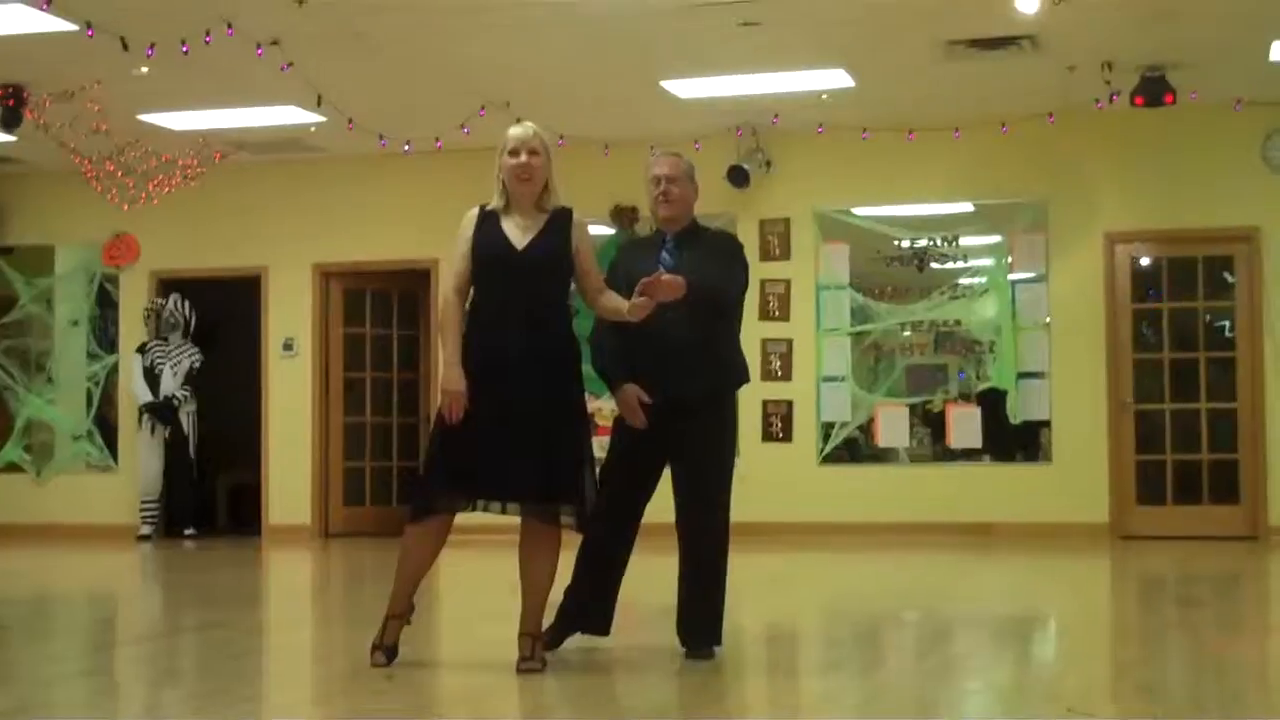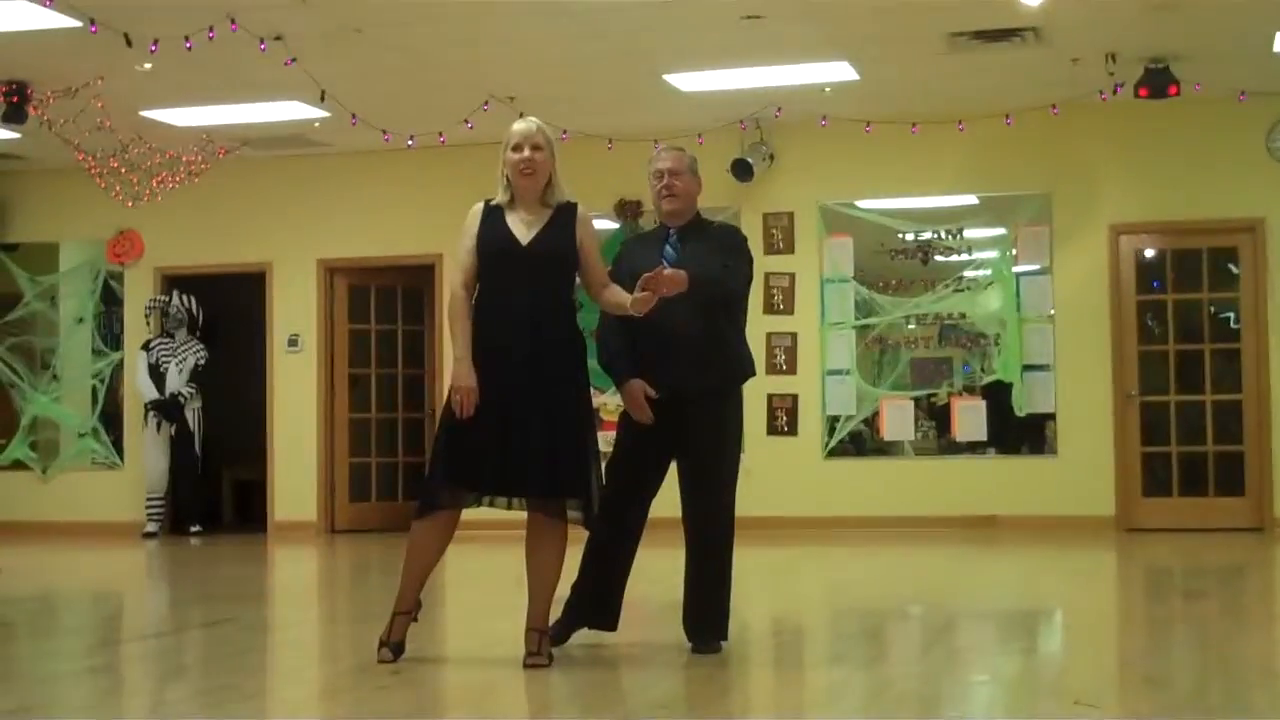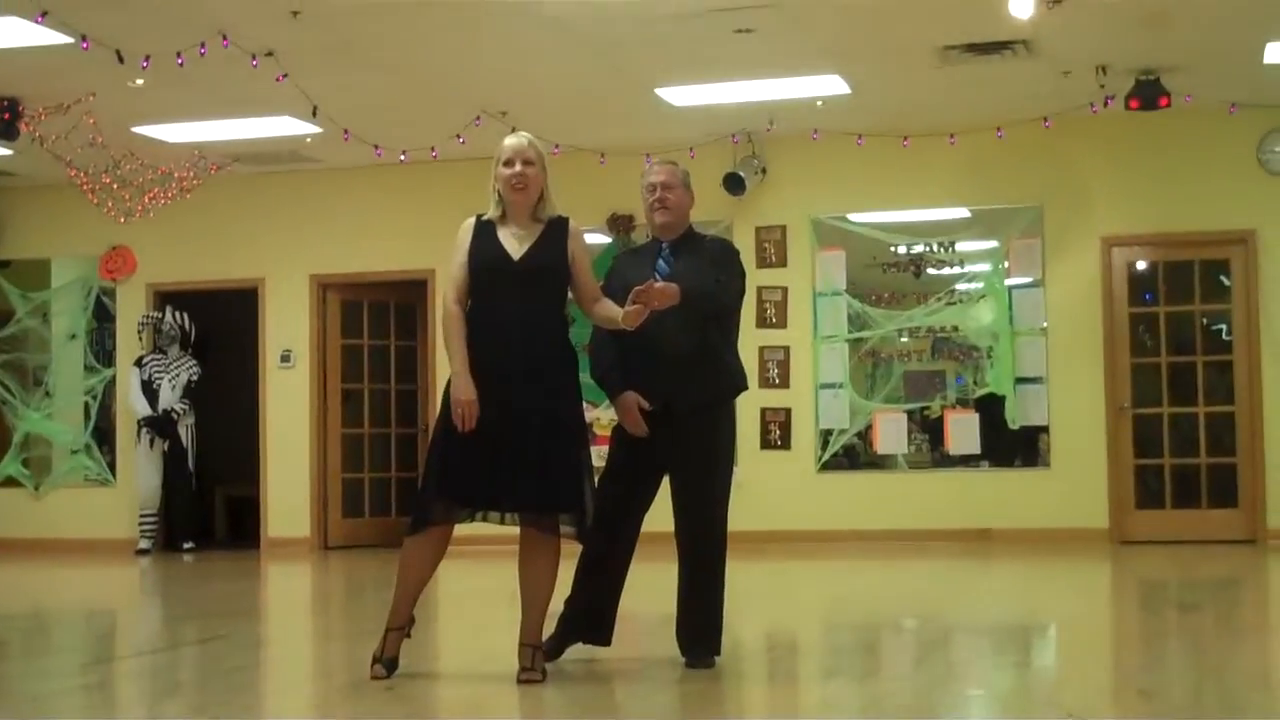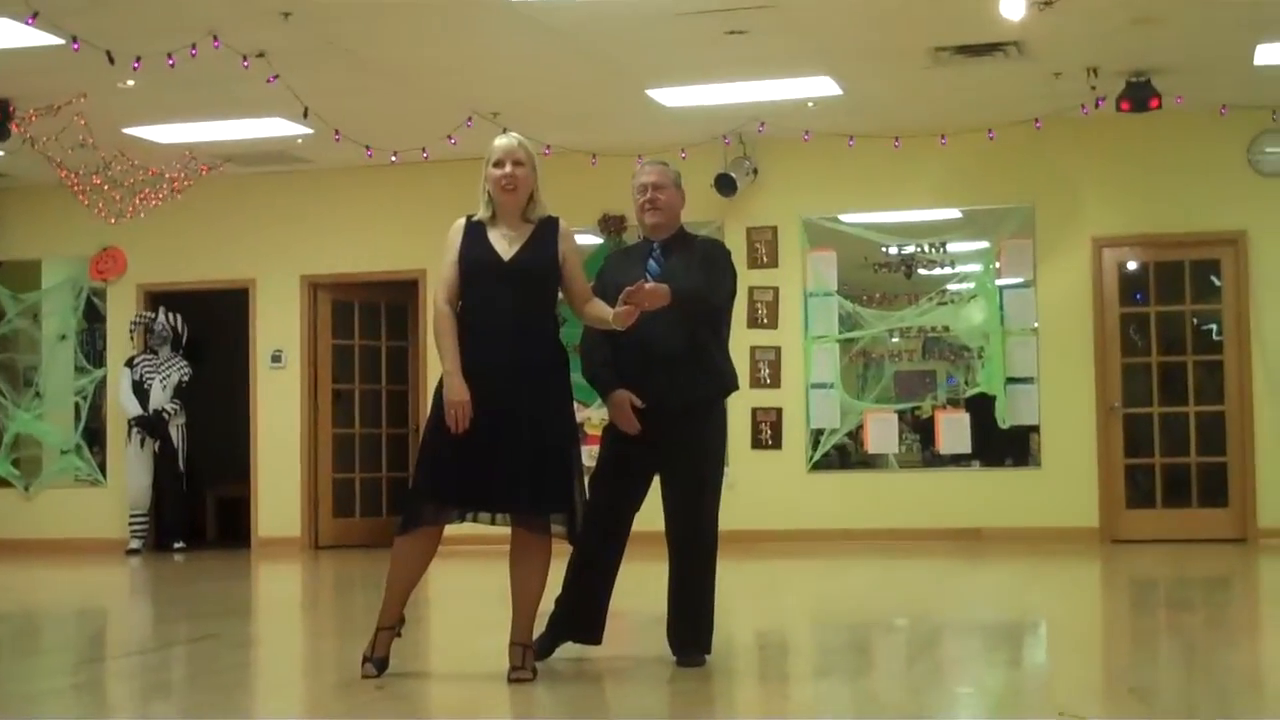
dt=0.4s
person 1, frame 1
left shoulder: (569, 225)
right shoulder: (477, 221)
left elbow: (596, 294)
right elbow: (454, 296)
left wrist: (630, 309)
right wrist: (452, 367)
left hip: (549, 374)
right hip: (483, 370)
left knee: (544, 504)
right knee: (440, 494)
left ankle: (531, 633)
right ankle: (395, 614)
person 1, frame 2
left shoulder: (574, 219)
right shoulder: (481, 216)
left elbow: (600, 288)
right elbow: (460, 290)
left wrist: (633, 302)
right wrist: (462, 363)
left hip: (554, 369)
right hip: (488, 366)
left knee: (549, 497)
right knee: (446, 489)
left ankle: (537, 628)
right ankle: (402, 610)
person 1, frame 3
left shoulder: (566, 233)
right shoulder: (473, 230)
left elbow: (591, 302)
right elbow: (453, 304)
left wrist: (624, 316)
right wrist: (460, 377)
left hip: (547, 384)
right hip: (480, 382)
left knee: (543, 515)
right knee: (439, 505)
left ankle: (530, 644)
right ankle: (395, 627)
person 1, frame 4
left shoulder: (556, 234)
right shoulder: (463, 231)
left elbow: (583, 302)
right elbow: (444, 304)
left wrist: (616, 317)
right wrist: (452, 377)
left hip: (538, 384)
right hip: (471, 382)
left knee: (533, 513)
right knee: (430, 504)
left ankle: (521, 643)
right ankle: (386, 626)
person 2, frame 1
left shoulder: (723, 248)
right shoulder: (629, 256)
left elbow: (728, 298)
right elbow: (604, 326)
left wrist: (684, 289)
right wrist: (618, 382)
left hip: (706, 403)
right hip: (641, 402)
left knee: (704, 520)
right knee: (612, 512)
left ankle: (700, 631)
right ankle: (577, 615)
person 2, frame 2
left shoulder: (726, 241)
right shoulder: (633, 251)
left elbow: (732, 290)
right elbow: (610, 321)
left wrist: (687, 282)
right wrist: (624, 378)
left hip: (712, 397)
right hip: (647, 397)
left knee: (709, 514)
right knee: (618, 507)
left ankle: (706, 626)
right ankle: (583, 610)
person 2, frame 3
left shoulder: (719, 254)
right shoulder: (625, 265)
left elbow: (724, 303)
right elbow: (602, 335)
left wrist: (678, 295)
right wrist: (617, 390)
left hip: (705, 411)
right hip: (640, 410)
left knee: (702, 529)
right knee: (611, 521)
left ankle: (699, 640)
right ankle: (577, 625)
person 2, frame 4
left shoulder: (710, 255)
right shoulder: (616, 265)
left elbow: (715, 303)
right elbow: (593, 334)
left wrist: (668, 296)
right wrist: (609, 389)
left hip: (696, 410)
right hip: (631, 410)
left knee: (693, 528)
right knee: (602, 520)
left ankle: (690, 639)
right ankle: (567, 624)
person 3, frame 1
left shoulder: (193, 353)
right shoulder: (145, 349)
left elbow: (191, 386)
right elbow: (137, 381)
left wrist: (171, 404)
right wrist: (151, 405)
left hip: (181, 416)
right hip: (151, 415)
left knee: (183, 469)
right knee: (150, 469)
left ankle: (186, 523)
right ankle: (147, 523)
person 3, frame 2
left shoulder: (198, 350)
right shoulder: (150, 346)
left elbow: (197, 382)
right elbow: (141, 378)
left wrist: (178, 402)
right wrist: (157, 402)
left hip: (187, 413)
right hip: (157, 412)
left knee: (188, 466)
right knee: (156, 466)
left ankle: (191, 520)
right ankle: (153, 520)
person 3, frame 3
left shoulder: (190, 366)
right shoulder: (143, 362)
left elbow: (190, 398)
right elbow: (134, 394)
left wrist: (170, 418)
right wrist: (150, 418)
left hip: (179, 429)
right hip: (149, 429)
left knee: (181, 482)
right knee: (149, 482)
left ankle: (184, 536)
right ankle: (146, 536)
person 3, frame 4
left shoulder: (182, 366)
right shoulder: (134, 362)
left elbow: (180, 399)
right elbow: (125, 394)
left wrist: (161, 418)
right wrist: (140, 418)
left hip: (171, 429)
right hip: (140, 429)
left knee: (172, 482)
right knee: (139, 483)
left ankle: (174, 536)
right ankle: (136, 536)
